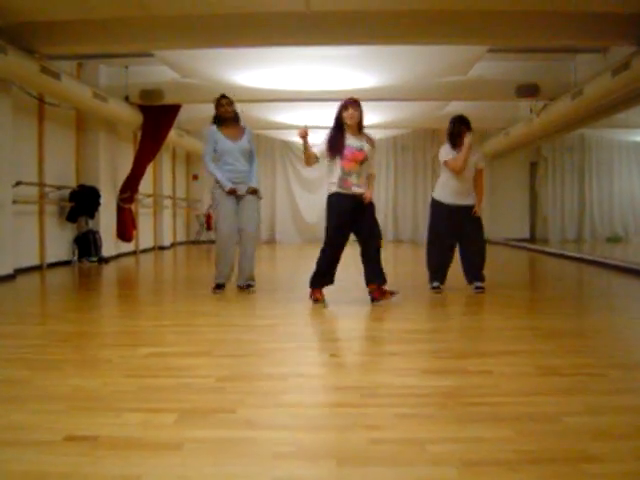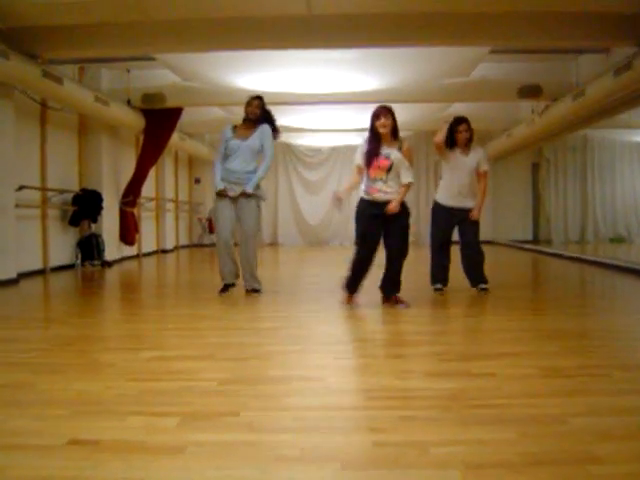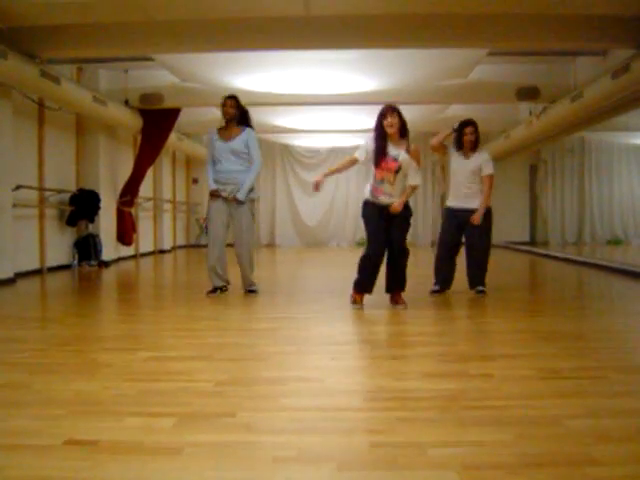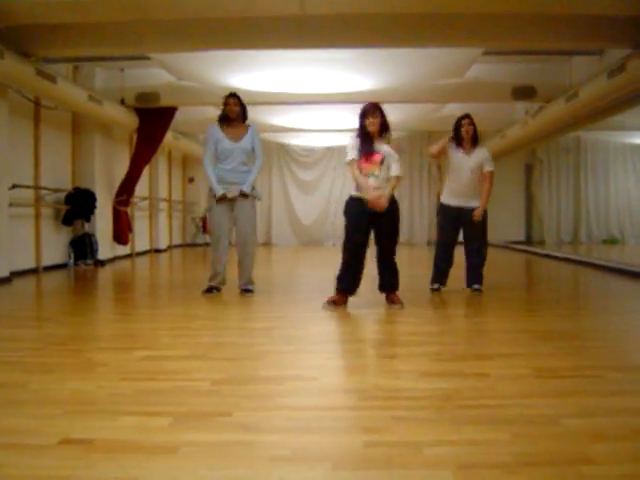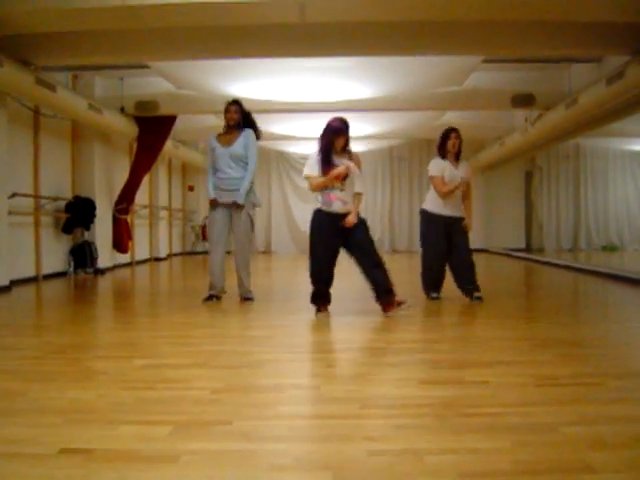
dt=0.4s
person 1, frame 1
left shoulder: (368, 141)
right shoulder: (333, 139)
left elbow: (370, 171)
right elbow: (309, 162)
left wrist: (370, 190)
right wrist: (304, 141)
left hip: (361, 200)
right hip: (339, 198)
left knee: (373, 240)
right knee: (334, 244)
left ankle: (376, 287)
right ankle: (316, 288)
person 1, frame 2
left shoulder: (402, 149)
right shoulder: (367, 146)
left elbow: (407, 181)
right elbow: (359, 174)
left wrist: (398, 201)
right wrist: (343, 192)
left hip: (393, 207)
right hip: (368, 206)
left knee: (397, 251)
right knee: (365, 250)
left ankle: (389, 293)
right ankle: (350, 291)
person 1, frame 3
left shoulder: (410, 150)
right shoulder: (373, 144)
left elbow: (414, 182)
right elbow: (351, 161)
left wrist: (401, 201)
right wrist: (324, 175)
left hip: (398, 207)
right hip: (373, 206)
left knee: (398, 250)
right knee: (375, 249)
left ankle: (396, 293)
right ankle: (359, 292)
person 1, frame 4
left shoulder: (390, 145)
right shoulder: (357, 142)
left elbow: (395, 175)
right elbow: (354, 170)
left wrist: (386, 197)
right wrist: (369, 192)
left hip: (385, 202)
right hip: (359, 202)
left knee: (386, 249)
right knee: (352, 248)
left ankle: (391, 292)
right ankle: (342, 293)
person 1, frame 5
left shoulder: (352, 159)
right shoulder: (318, 157)
left elbow: (359, 191)
right elbow: (313, 185)
left wrist: (354, 213)
right wrist: (334, 174)
left hip: (350, 217)
right hip: (325, 217)
left knee: (370, 257)
right knee: (322, 264)
left ankle: (388, 300)
right ankle: (321, 304)
person 2, frame 1
left shoulder: (246, 131)
right shoulder: (213, 131)
left elbow: (254, 159)
right elbow: (208, 161)
left wrist: (254, 182)
right wrist: (225, 183)
left hip: (247, 187)
right hip: (224, 188)
left knee: (250, 231)
right knee: (225, 233)
left ankle: (246, 279)
right ankle: (221, 279)
person 2, frame 2
left shoulder: (264, 129)
right shoulder: (229, 131)
left elbow: (268, 159)
right elbow: (219, 159)
left wrist: (251, 186)
right wrist: (218, 184)
left hip: (248, 189)
right hip: (226, 188)
left knee: (249, 236)
right knee: (224, 235)
left ankle: (251, 283)
right ankle: (228, 279)
person 2, frame 3
left shoulder: (248, 133)
right shoulder: (215, 134)
left elbow: (257, 163)
right elbow: (210, 163)
left wrist: (243, 192)
right wrist: (211, 185)
left hip: (241, 190)
right hip: (218, 190)
left knee: (243, 239)
right knee: (215, 237)
left ankle: (249, 284)
right ankle: (219, 282)
person 2, frame 4
left shoulder: (251, 130)
right shoulder: (215, 130)
left elbow: (259, 160)
right elbow: (207, 161)
left wrist: (248, 186)
right wrist: (216, 188)
left hip: (243, 189)
right hip: (221, 188)
left knee: (247, 237)
right knee: (219, 237)
left ankle: (246, 282)
right ankle: (216, 282)
person 2, frame 5
left shoulder: (248, 134)
right shoulder: (214, 140)
left elbow: (252, 165)
right elbow: (210, 170)
left wrist: (242, 195)
right wrist: (211, 193)
left hip: (242, 196)
right hip: (219, 196)
left knee: (243, 243)
right knee: (216, 243)
left ankle: (245, 291)
right ankle: (216, 290)
person 3, frame 1
left shoulder: (476, 153)
right shoulder: (446, 150)
left elbow: (478, 180)
right elbow: (457, 168)
left wrist: (478, 203)
right wrist: (466, 146)
left hip: (468, 205)
right hip: (444, 203)
left knee: (474, 243)
right knee: (441, 243)
left ankle: (476, 279)
right ankle: (436, 279)
person 3, frame 2
left shoulder: (479, 153)
right shoulder: (446, 150)
left elbow: (482, 181)
right elbow: (437, 141)
left wrist: (478, 207)
right wrist: (447, 125)
left hip: (468, 207)
right hip: (444, 205)
left knee: (471, 245)
right knee: (440, 244)
left ankle: (479, 281)
right ankle: (439, 281)
person 3, frame 3
left shoulder: (484, 156)
right shoulder: (452, 153)
left elbow: (487, 185)
right elbow: (433, 144)
left wrist: (481, 211)
right wrist: (451, 131)
left hip: (476, 209)
right hip: (453, 208)
left knee: (477, 248)
right knee: (445, 246)
left ankle: (478, 283)
right ankle: (440, 283)
person 3, frame 4
left shoulder: (483, 153)
right shoulder: (451, 149)
left elbow: (487, 182)
right elbow: (432, 152)
left wrist: (482, 207)
right wrist: (449, 138)
left hip: (474, 207)
right hip: (448, 205)
left knee: (475, 246)
right knee: (444, 244)
left ankle: (475, 282)
right ankle: (437, 281)
person 3, frame 5
left shoulder: (464, 166)
right shoulder: (436, 164)
left elbow: (466, 195)
right elbow: (442, 191)
left wrist: (468, 217)
right wrist: (458, 183)
left hip: (456, 217)
right hip: (434, 215)
left knee: (463, 254)
right knee: (435, 255)
left ankle: (471, 289)
right ankle: (432, 289)
